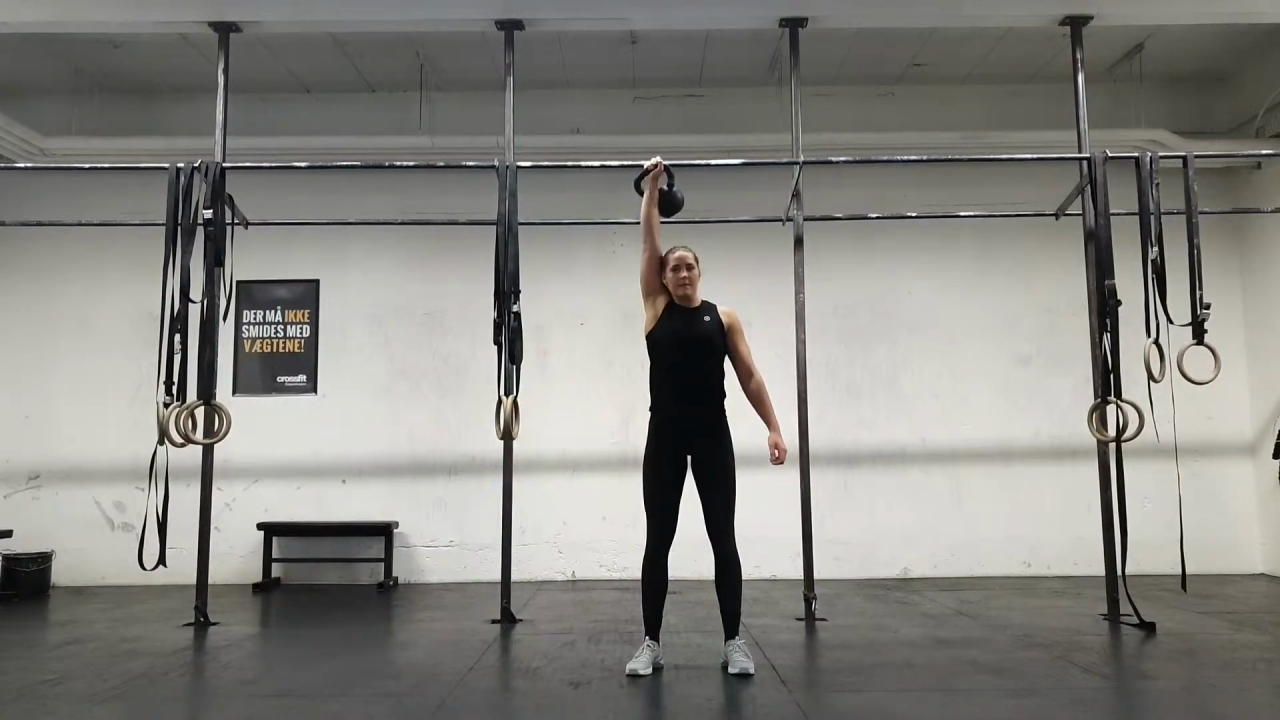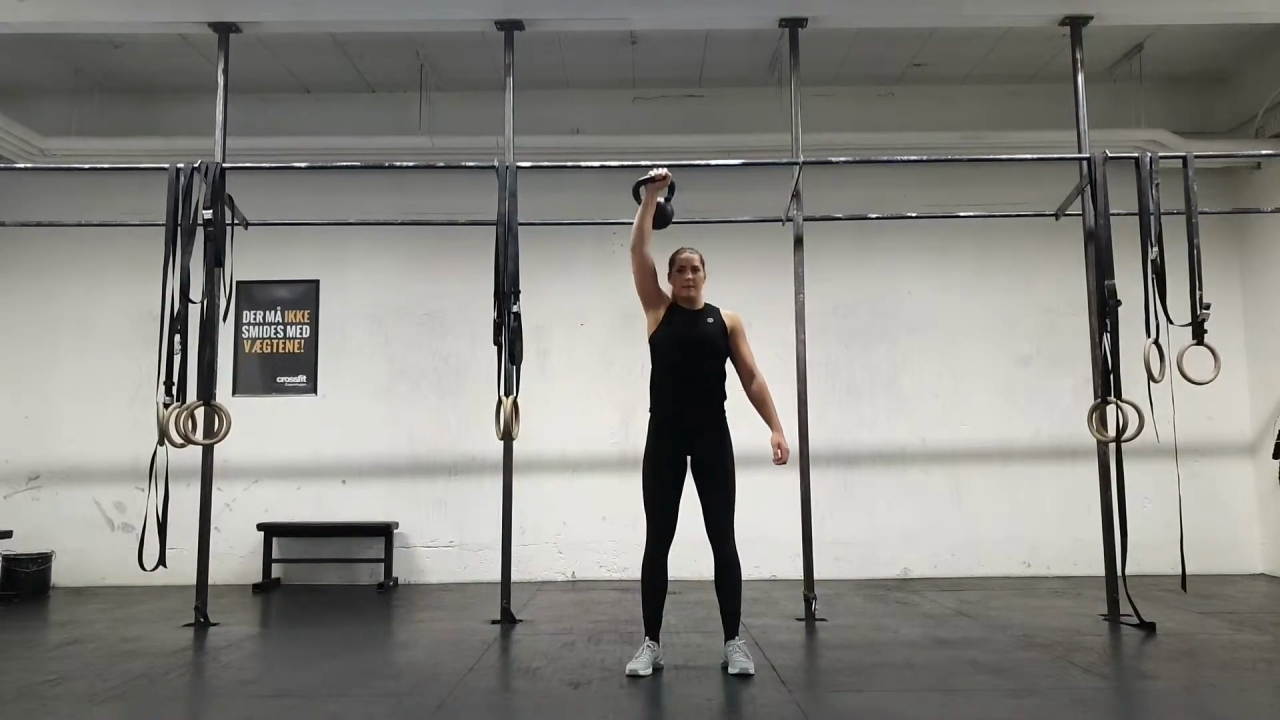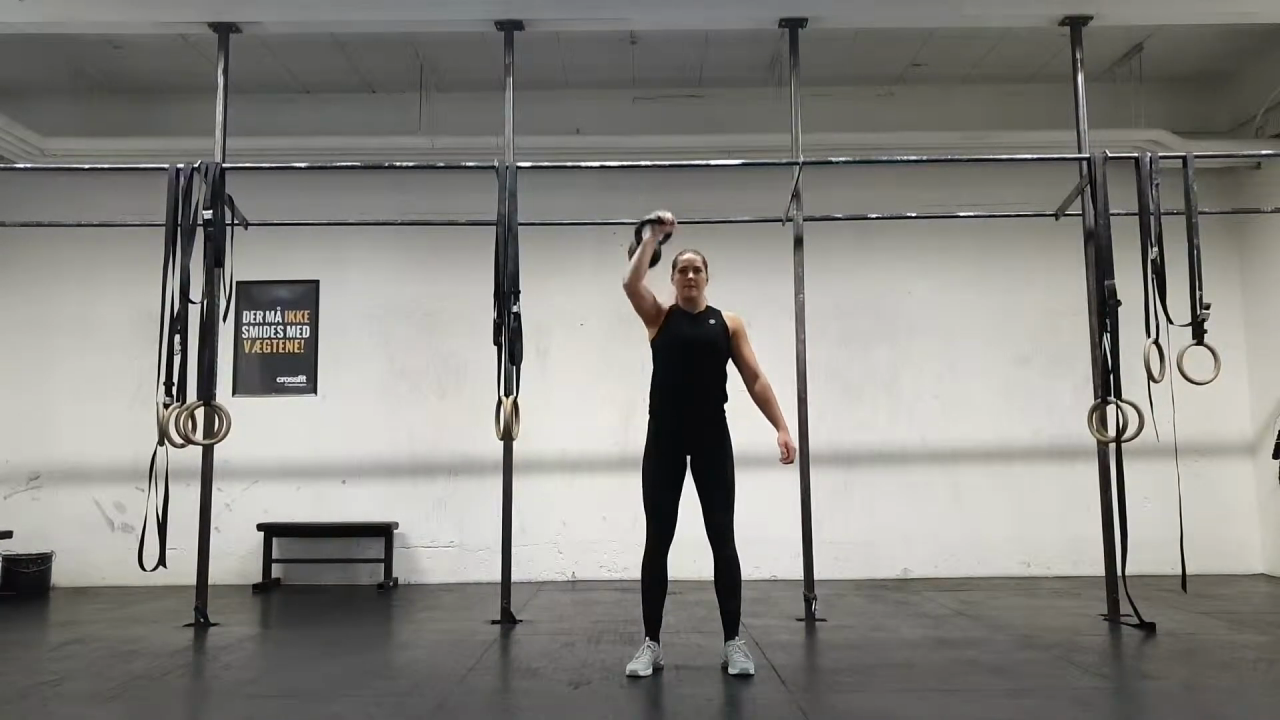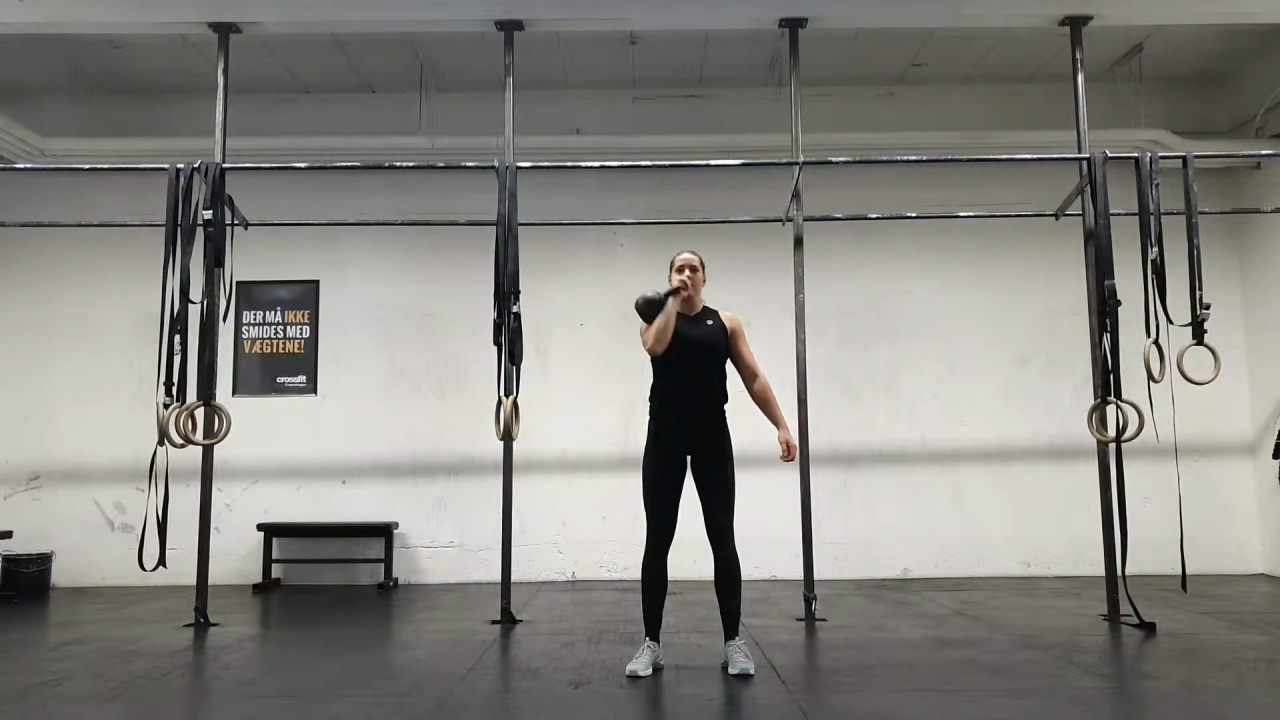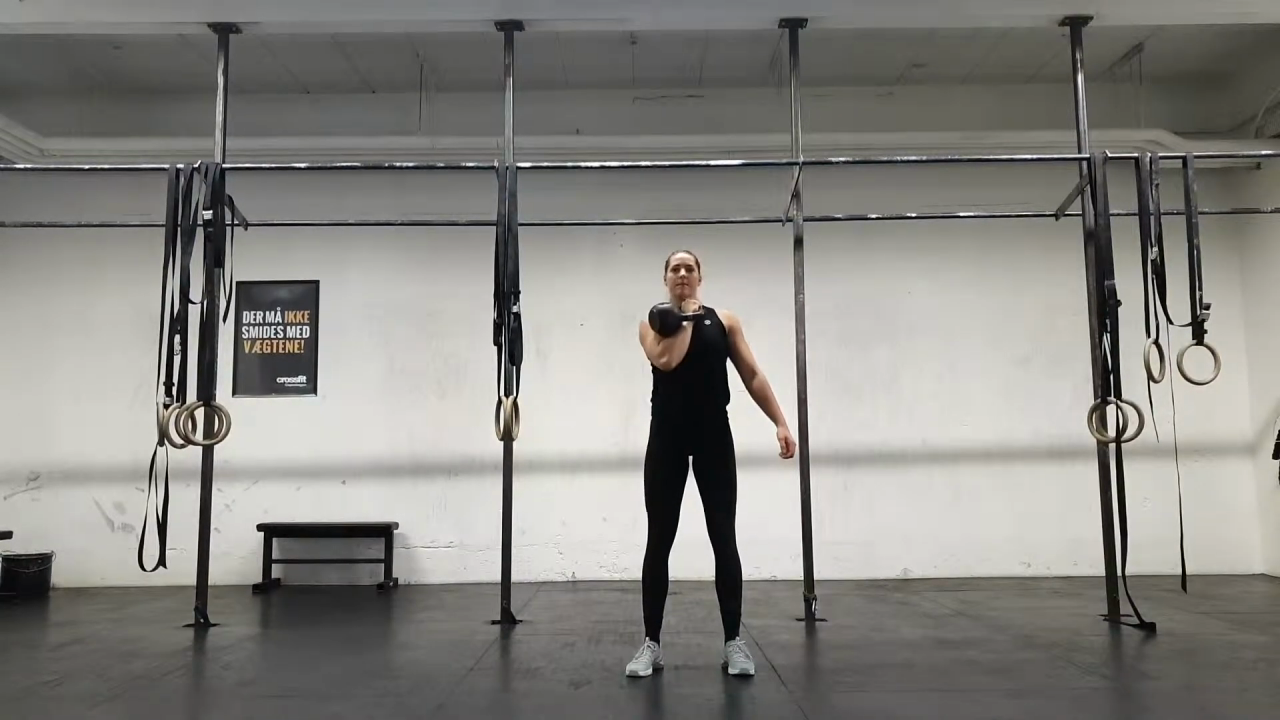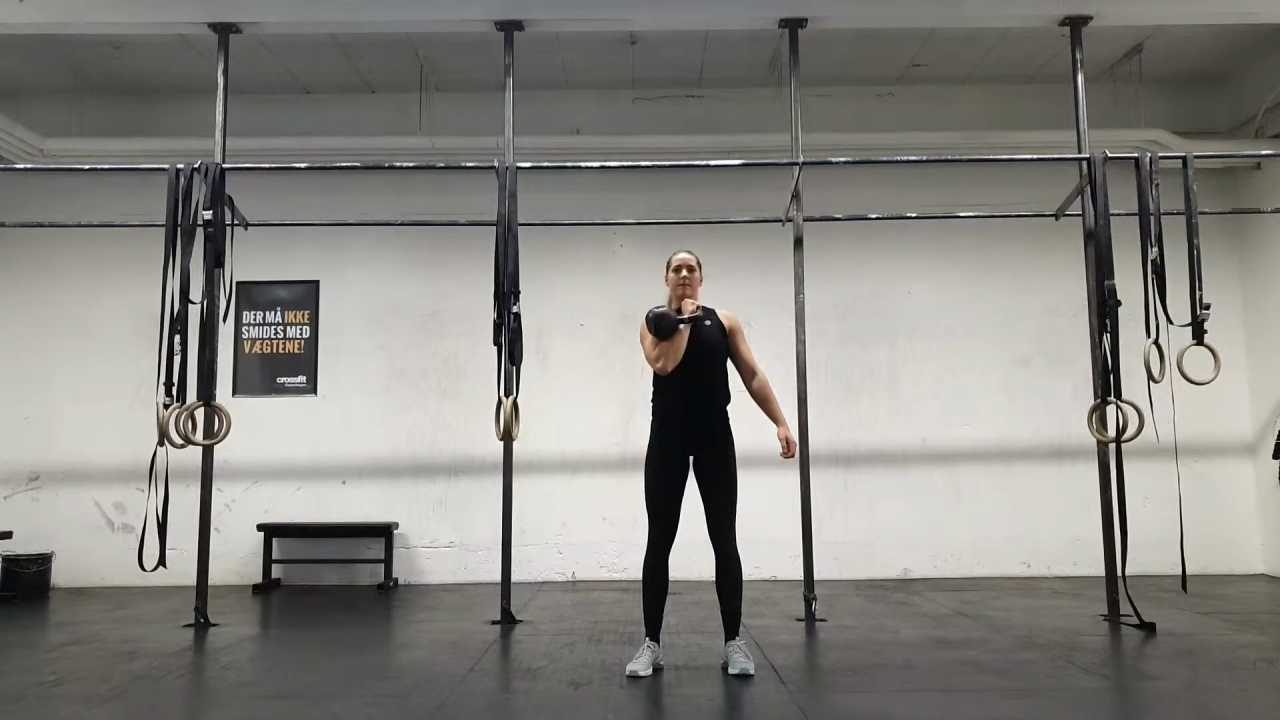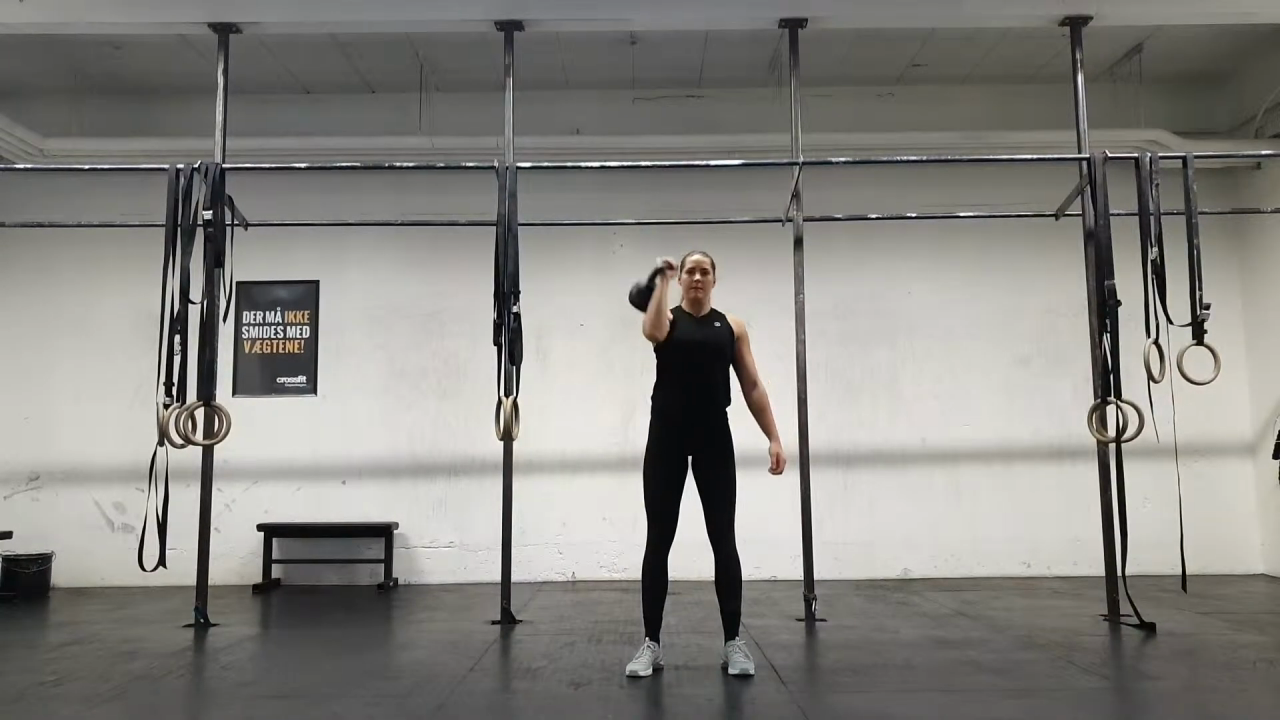
dt=0.3s
person 1, frame 1
left shoulder: (724, 318)
right shoulder: (656, 306)
left elbow: (750, 376)
right elbow: (649, 241)
left wrist: (773, 428)
right wrist: (652, 187)
left hip: (712, 435)
right hip: (665, 435)
left knee: (723, 539)
right knee: (658, 541)
left ankle: (733, 641)
right ankle: (651, 643)
person 1, frame 2
left shoulder: (726, 321)
right shoulder: (658, 310)
left elbow: (751, 378)
right elbow: (637, 250)
left wrist: (776, 428)
right wrist: (650, 197)
left hip: (712, 436)
right hip: (664, 436)
left knee: (722, 539)
right knee: (657, 541)
left ankle: (733, 642)
right ankle: (651, 643)
person 1, frame 3
left shoulder: (728, 322)
right shoulder: (659, 316)
left elbow: (755, 378)
right elbow: (631, 284)
left wrist: (781, 426)
right wrist: (653, 236)
left hip: (711, 437)
right hip: (664, 437)
left knee: (722, 538)
right knee: (657, 540)
left ankle: (732, 642)
right ankle: (651, 643)
person 1, frame 4
left shoulder: (726, 322)
right shoulder: (657, 316)
left elbow: (754, 378)
right elbow: (656, 347)
left wrist: (781, 426)
right wrist: (673, 302)
left hip: (711, 435)
right hip: (664, 435)
left knee: (722, 538)
right knee: (658, 540)
left ankle: (732, 642)
right ankle: (651, 643)
person 1, frame 5
left shoulder: (724, 320)
right shoulder: (653, 323)
left elbow: (752, 375)
right elbow: (667, 361)
left wrist: (780, 422)
right wrist: (685, 319)
left hip: (713, 434)
right hip: (667, 435)
left knee: (724, 539)
right knee: (658, 540)
left ankle: (733, 642)
right ankle: (651, 644)
person 1, frame 6
left shoulder: (725, 321)
right shoulder: (655, 324)
left elbow: (753, 376)
right elbow: (663, 365)
left wrist: (781, 422)
right wrist: (682, 319)
left hip: (714, 435)
right hip: (667, 435)
left knee: (724, 539)
right knee: (659, 540)
left ankle: (733, 642)
right ankle: (651, 644)
person 1, frame 7
left shoulder: (732, 326)
right shoulder: (665, 316)
left elbow: (752, 386)
right elbow: (653, 332)
left wrist: (773, 438)
right wrist: (663, 281)
left hip: (714, 437)
right hip: (667, 435)
left knee: (723, 539)
right knee: (658, 540)
left ankle: (733, 642)
right ankle: (651, 644)
